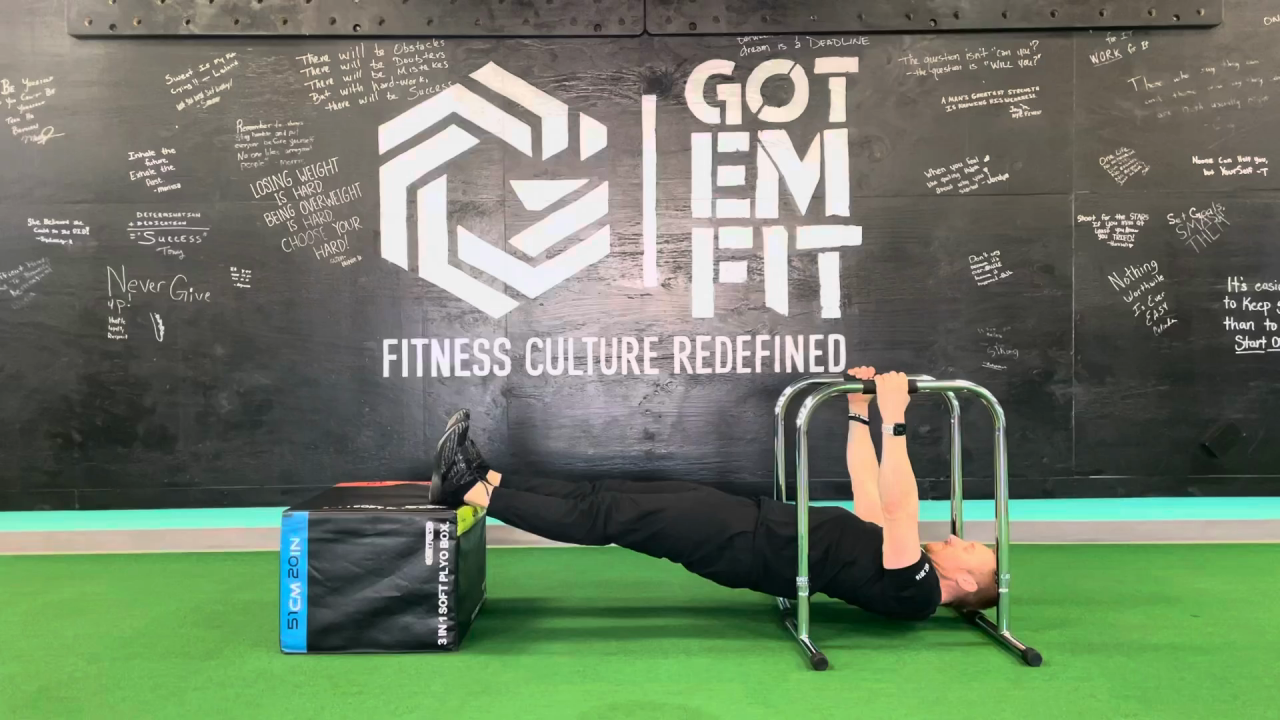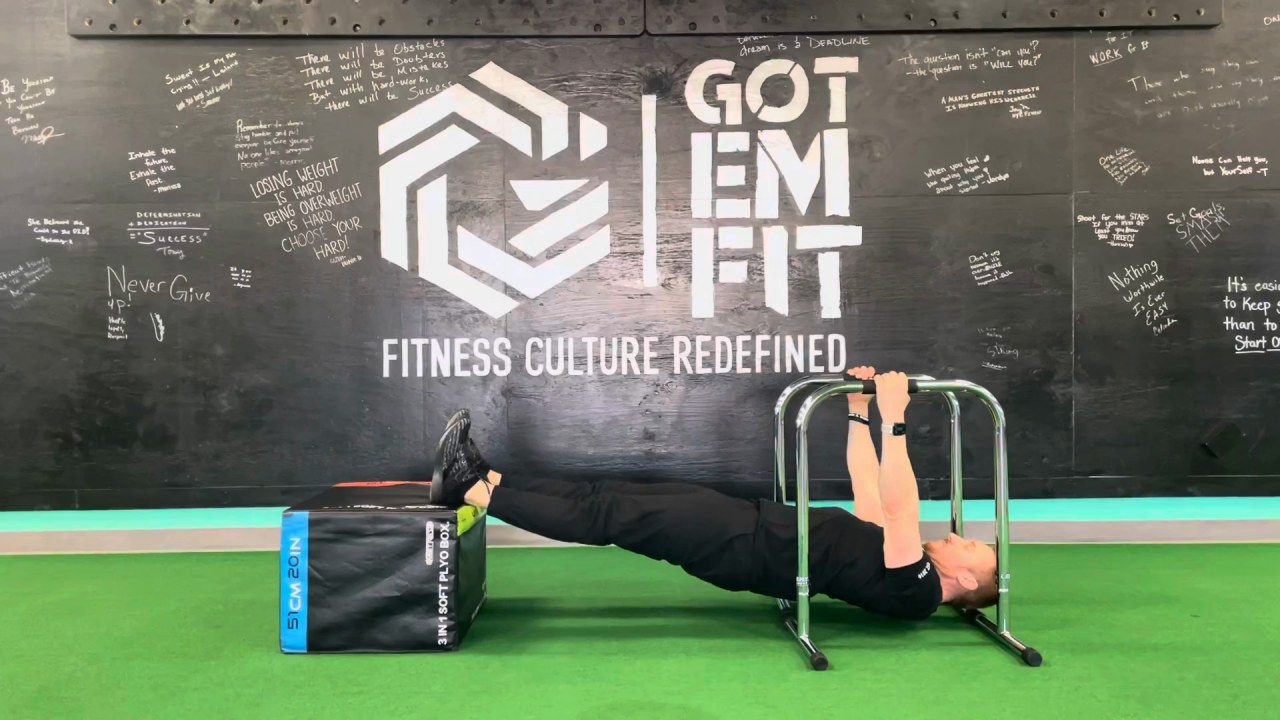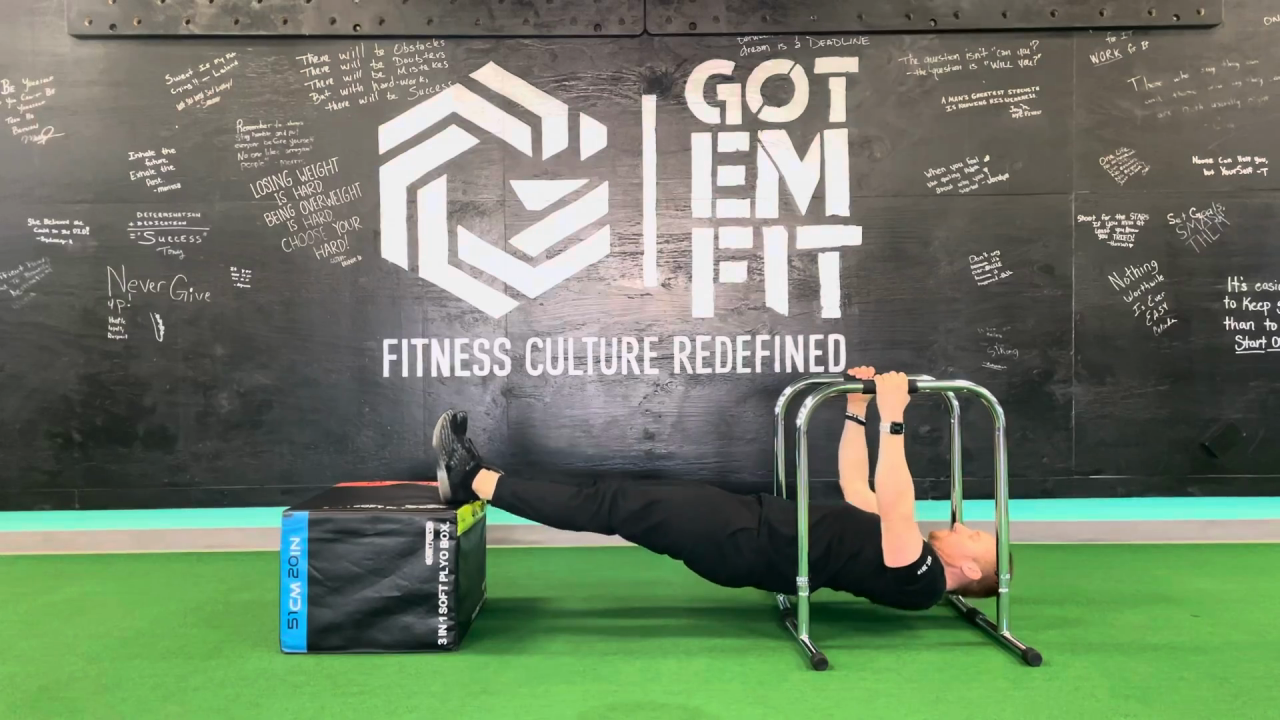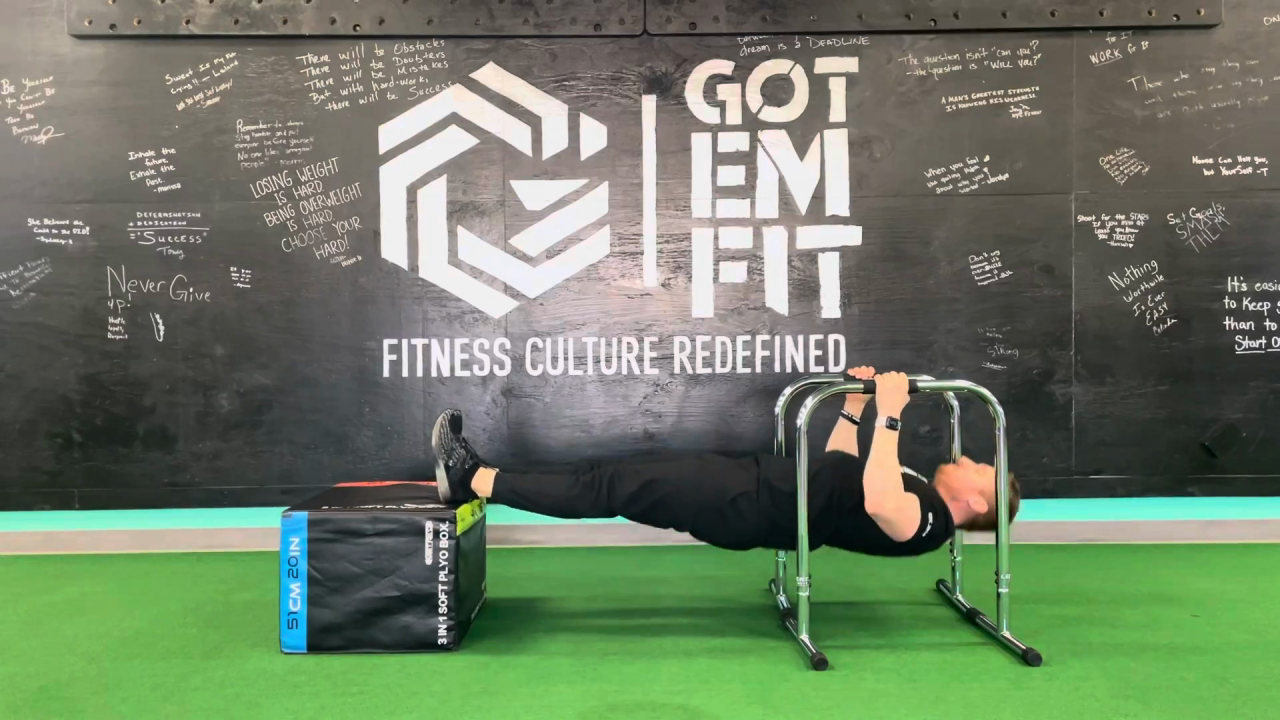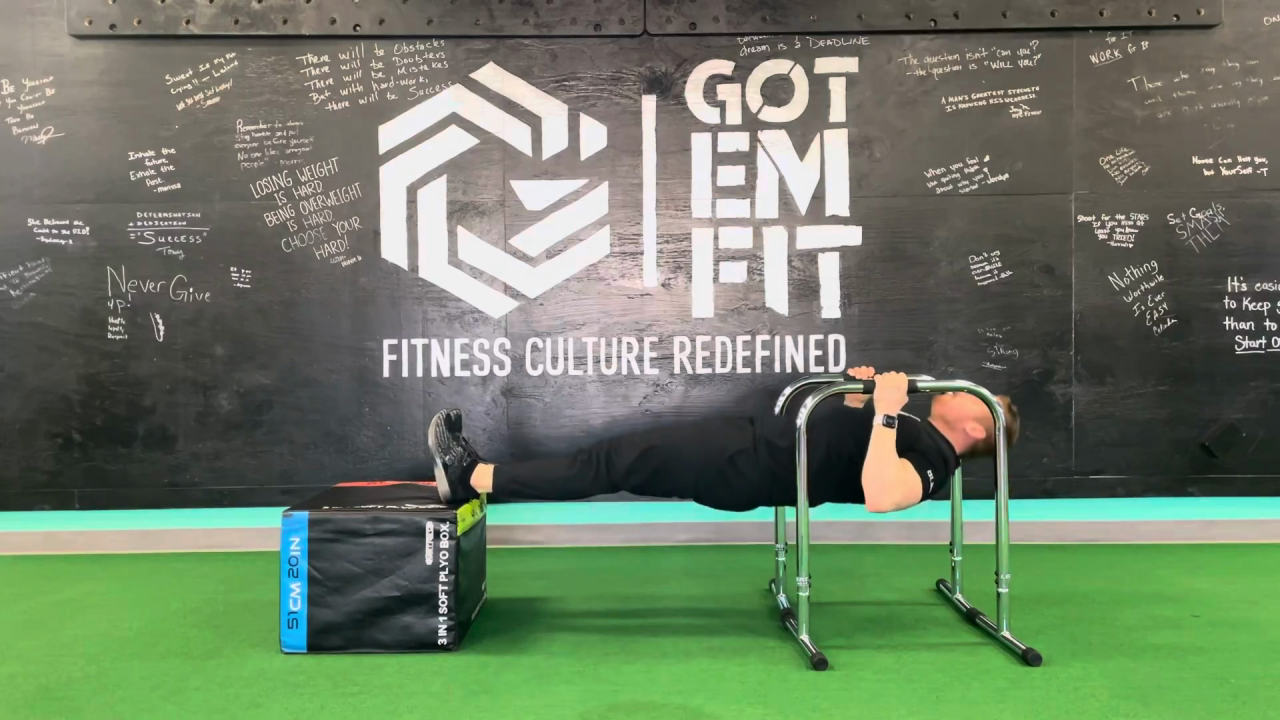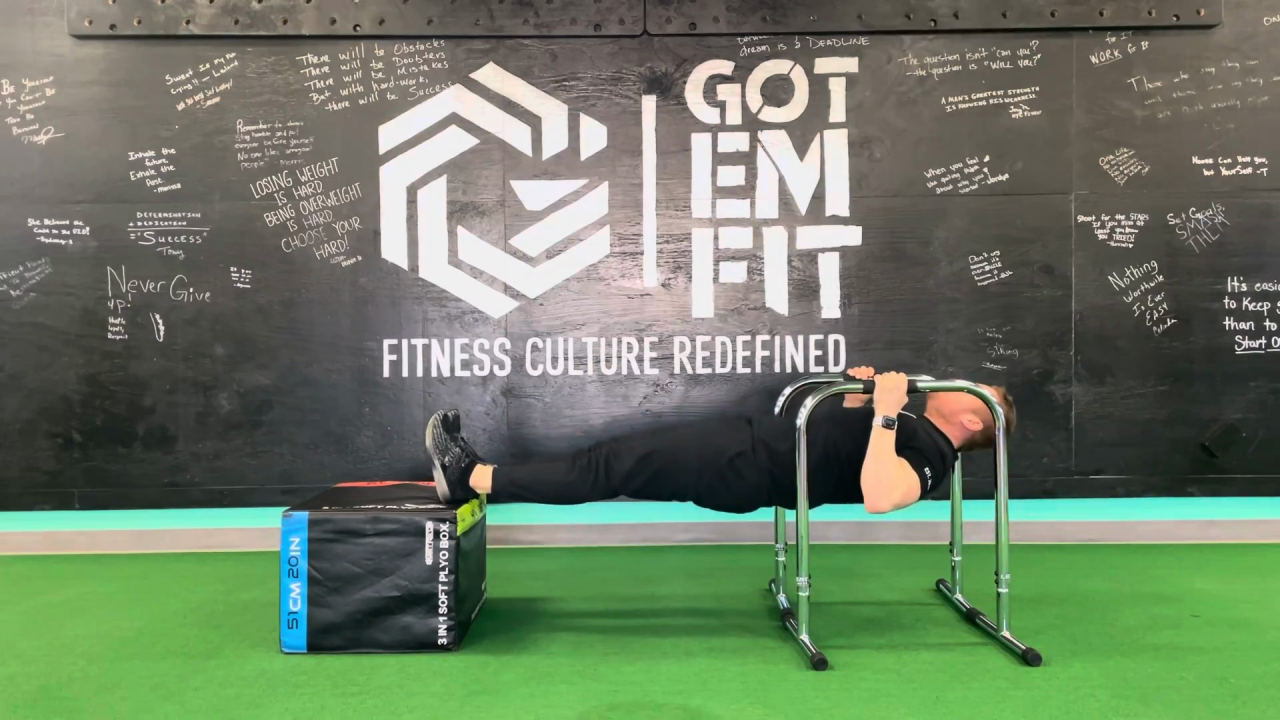
dt=0.3s
person 1, frame 1
left shoulder: (913, 592)
right shoulder: (907, 560)
left elbow: (898, 508)
right elbow: (868, 491)
left wrist: (894, 421)
right wrist: (859, 414)
left hip: (744, 545)
right hip: (753, 520)
left knee: (604, 519)
right knee: (605, 497)
left ankle: (470, 490)
right ankle: (483, 476)
person 1, frame 2
left shoulder: (914, 590)
right shoulder: (904, 559)
left elbow: (899, 508)
right elbow: (869, 490)
left wrist: (893, 420)
right wrist: (859, 412)
left hip: (744, 548)
right hip: (752, 519)
left knee: (605, 518)
right knee: (606, 498)
left ankle: (473, 489)
right ankle: (480, 478)
person 1, frame 3
left shoulder: (918, 578)
right shoulder: (912, 552)
left elbow: (894, 506)
right elbow: (857, 490)
left wrist: (894, 420)
right wrist: (858, 410)
left hip: (746, 543)
right hip: (751, 518)
left knee: (610, 508)
right knee: (614, 496)
left ankle: (474, 480)
right ankle: (476, 476)
person 1, frame 4
left shoulder: (925, 524)
right shoulder: (921, 497)
left elbow: (876, 501)
left wrist: (889, 417)
right wrist: (855, 406)
left hip: (747, 505)
right hip: (751, 478)
left knee: (609, 491)
right knee: (613, 477)
left ankle: (474, 479)
right ankle: (474, 474)
person 1, frame 5
left shoulder: (929, 462)
right shoulder: (919, 440)
left elbow: (878, 497)
left wrist: (885, 412)
right wrist: (861, 394)
left hip: (746, 465)
right hip: (749, 441)
left knee: (608, 467)
right knee: (613, 458)
left ankle: (472, 477)
right ankle: (475, 472)
person 1, frame 6
left shoulder: (926, 458)
right shoulder: (917, 437)
left elbow: (878, 496)
left wrist: (884, 413)
right wrist: (860, 395)
left hip: (745, 466)
right hip: (748, 440)
left knee: (605, 471)
right knee: (610, 461)
left ankle: (471, 478)
right ankle: (475, 473)
